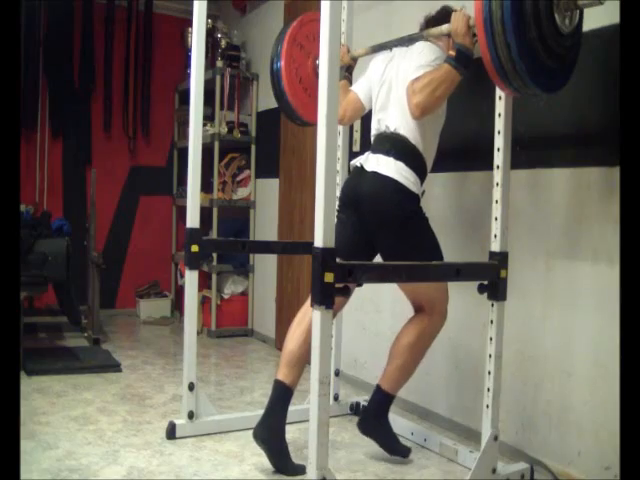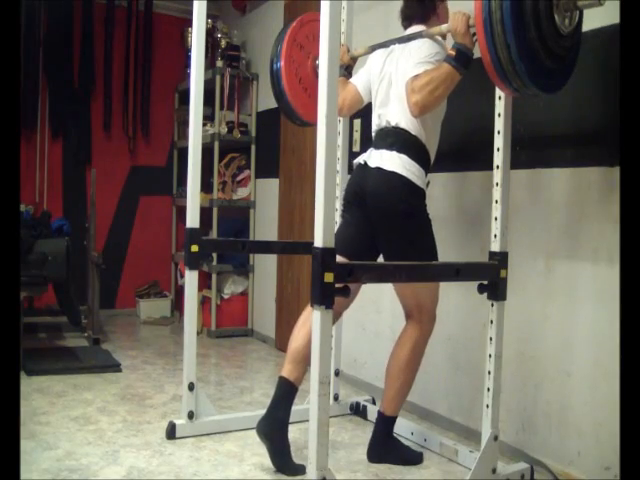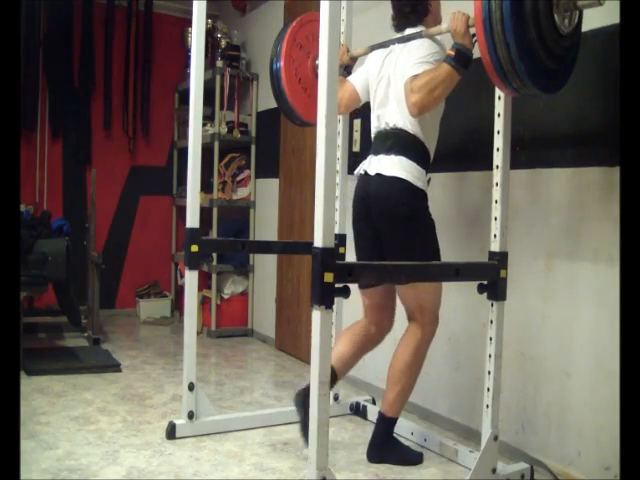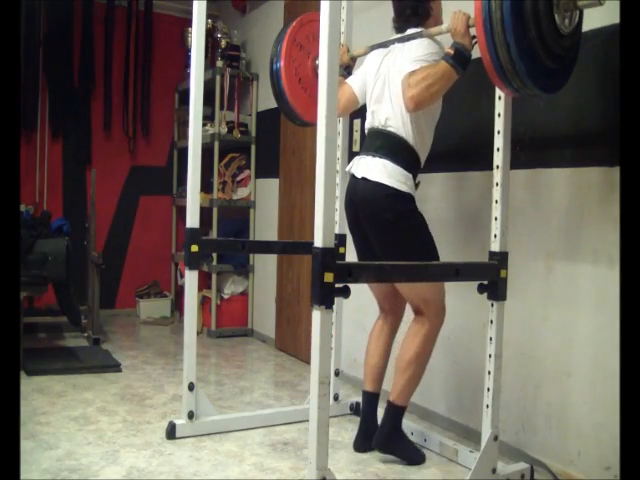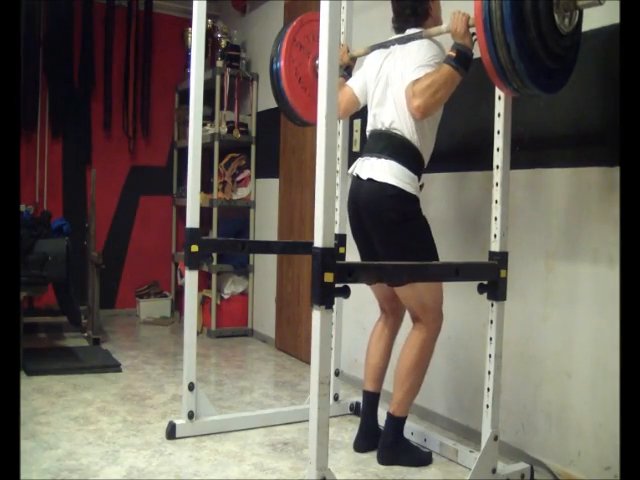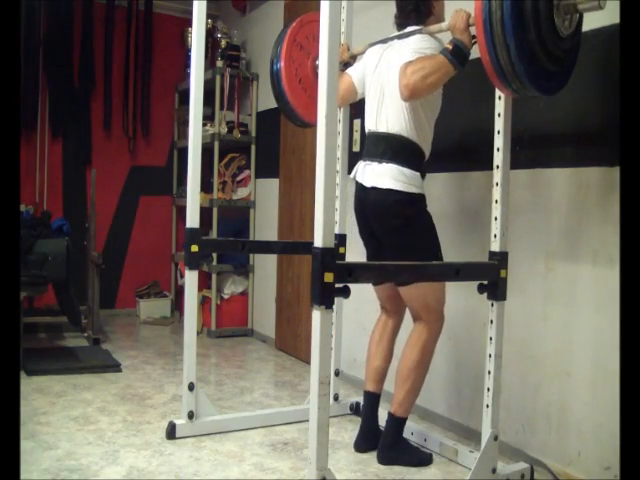
dt=0.5s
person 1, frame 1
left shoulder: (385, 58)
right shoulder: (430, 52)
left elbow: (343, 112)
right elbow: (420, 102)
left wrist: (344, 70)
right wrist: (463, 53)
left hip: (360, 181)
right hip: (393, 187)
right knee: (433, 308)
left ankle: (273, 417)
right ankle: (376, 410)
person 1, frame 2
left shoulder: (383, 53)
right shoulder: (429, 46)
left elbow: (341, 104)
right elbow: (419, 99)
left wrist: (344, 66)
right wrist: (462, 51)
left hip: (365, 177)
right hip: (398, 182)
left knee: (330, 301)
right knee: (421, 316)
left ankle: (277, 413)
right ankle: (383, 437)
person 1, frame 3
left shoulder: (378, 55)
right shoulder: (425, 46)
left elbow: (339, 102)
right elbow: (418, 100)
left wrist: (343, 66)
right wrist: (461, 50)
left hip: (369, 183)
right hip: (400, 186)
left knee: (375, 322)
right knee: (423, 319)
left ankle: (315, 393)
right ankle: (383, 439)
person 1, frame 4
left shoulder: (379, 56)
right shoulder: (426, 46)
left elbow: (338, 105)
right elbow: (414, 96)
left wrist: (343, 66)
right wrist: (461, 50)
left hip: (360, 185)
right hip: (387, 188)
left knee: (391, 310)
right knee: (430, 310)
left ankle: (368, 425)
right ankle: (389, 427)
person 1, frame 5
left shoulder: (378, 56)
right shoulder: (426, 48)
left elbow: (338, 107)
right elbow: (420, 104)
left wrist: (342, 67)
right wrist: (461, 50)
left hip: (363, 187)
right hip: (391, 191)
left knee: (392, 313)
right knee: (427, 319)
left ankle: (367, 426)
right ankle: (392, 438)
person 1, frame 6
left shoulder: (377, 51)
right shoulder: (425, 42)
left elbow: (334, 96)
right elbow: (411, 85)
left wrist: (338, 61)
right wrist: (460, 45)
left hip: (366, 188)
right hip: (397, 190)
left knee: (392, 312)
right knee: (428, 319)
left ankle: (368, 425)
right ankle: (392, 437)
